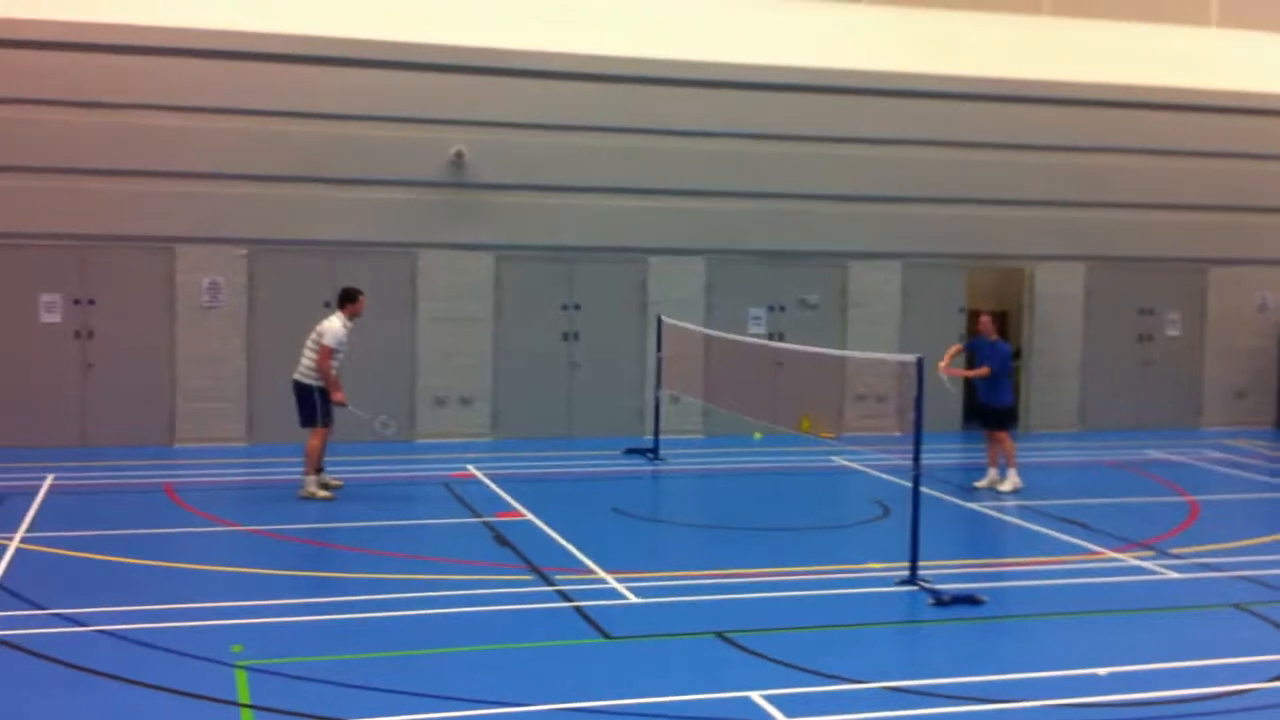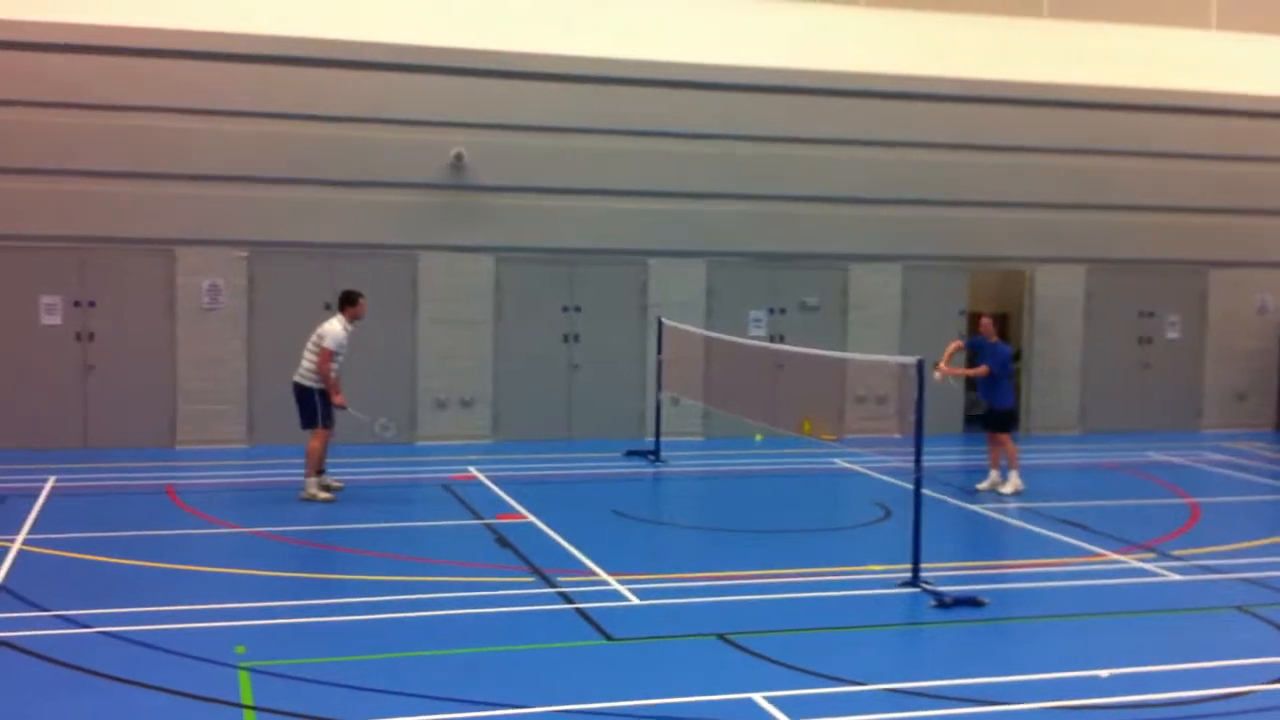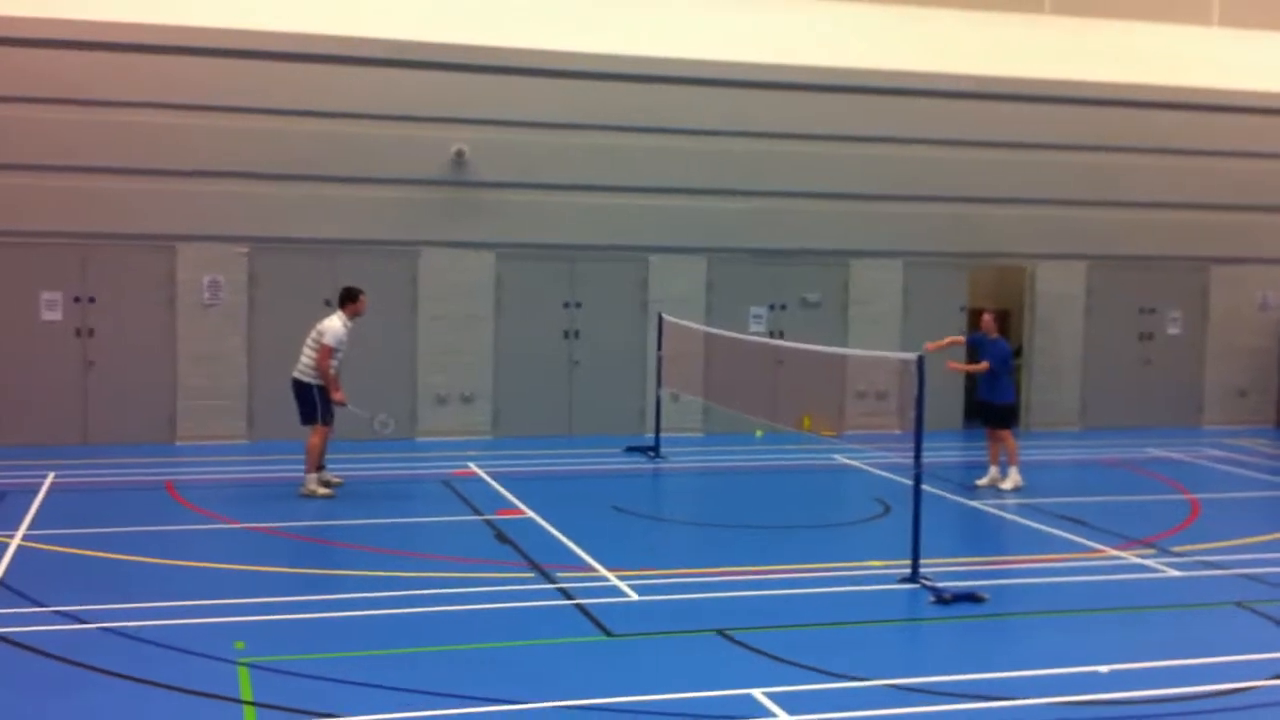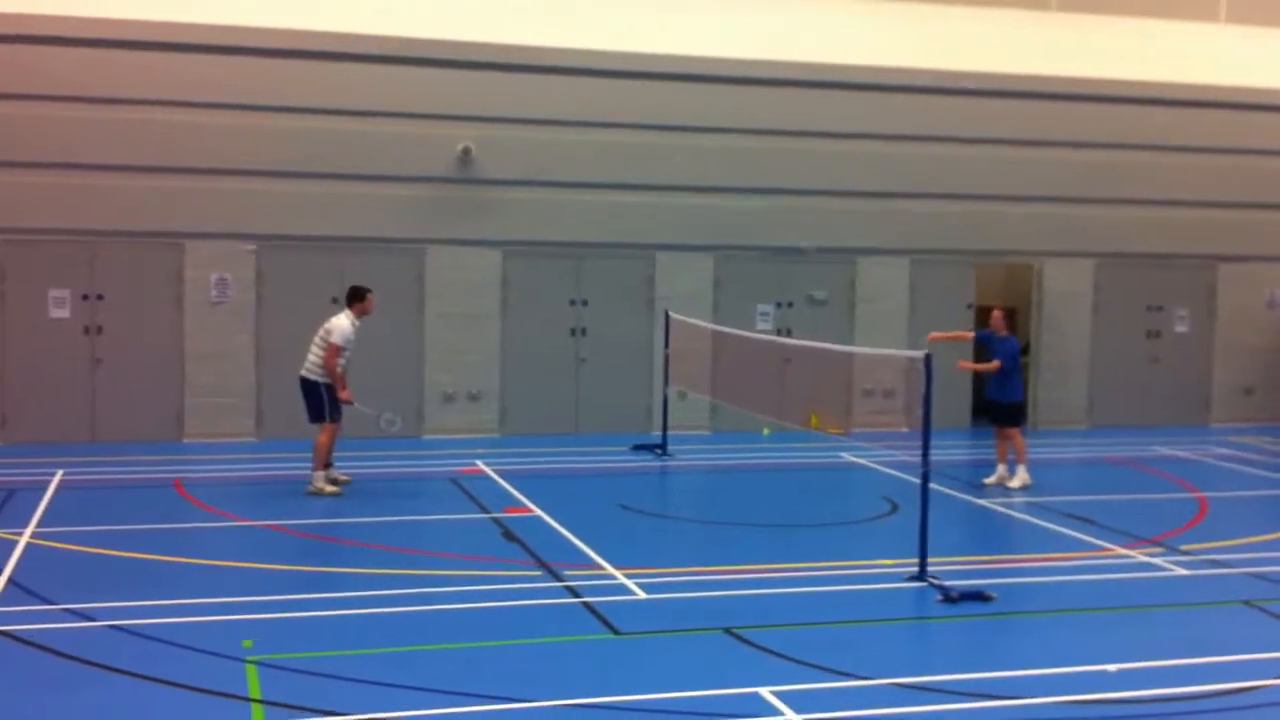
dt=0.1s
person 1, frame 1
left shoulder: (340, 326)
right shoulder: (336, 328)
right elbow: (322, 363)
left wrist: (338, 390)
right wrist: (333, 392)
left hip: (315, 384)
right hip: (311, 385)
left knee: (324, 430)
right knee: (318, 431)
left ankle: (319, 476)
right ankle: (309, 485)
person 1, frame 2
left shoulder: (340, 328)
right shoulder: (336, 330)
right elbow: (322, 365)
left wrist: (338, 392)
right wrist: (333, 394)
left hip: (315, 386)
right hip: (311, 386)
left knee: (325, 432)
right knee: (319, 433)
left ankle: (321, 477)
right ankle: (310, 487)
person 1, frame 3
left shoulder: (340, 325)
right shoulder: (336, 327)
right elbow: (322, 362)
left wrist: (338, 389)
right wrist: (332, 392)
left hip: (314, 382)
right hip: (309, 382)
left knee: (326, 427)
right knee: (320, 429)
left ankle: (321, 473)
right ankle: (310, 483)
person 1, frame 4
left shoulder: (347, 323)
right shoulder: (343, 326)
right elbow: (329, 361)
left wrist: (344, 387)
right wrist: (339, 390)
left hip: (322, 380)
right hip: (316, 380)
left knee: (333, 425)
right knee: (327, 427)
left ankle: (328, 471)
right ankle: (317, 481)
person 2, frame 1
left shoulder: (1002, 349)
right shoulder: (979, 342)
left elbow: (985, 371)
right elbow: (958, 348)
left wrist: (960, 373)
right wrist: (946, 361)
left hip: (1001, 400)
right hip: (985, 399)
left knee: (1002, 436)
right knee: (990, 435)
left ankle: (1013, 476)
right ankle: (993, 474)
person 2, frame 2
left shoulder: (1002, 351)
right shoulder: (980, 342)
left elbow: (983, 371)
right elbow: (957, 345)
left wrist: (958, 371)
right wrist: (945, 361)
left hip: (1002, 402)
right hip: (987, 400)
left knee: (1004, 438)
right knee: (991, 437)
left ankle: (1014, 479)
right ankle: (994, 476)
person 2, frame 3
left shoulder: (1001, 347)
right shoulder: (981, 338)
left elbow: (984, 367)
right elbow: (958, 340)
left wrist: (960, 367)
right wrist: (936, 345)
left hip: (1003, 398)
right hip: (986, 397)
left knee: (1005, 434)
right knee: (991, 434)
left ankle: (1014, 475)
right ankle: (994, 472)
person 2, frame 4
left shoulder: (1011, 345)
right shoulder: (990, 336)
left elbow: (995, 366)
right elbow: (967, 335)
left wrist: (971, 366)
right wrist: (942, 336)
left hip: (1011, 396)
right hip: (994, 394)
left knee: (1013, 432)
right knee: (999, 432)
left ankle: (1022, 473)
right ankle: (1001, 471)
